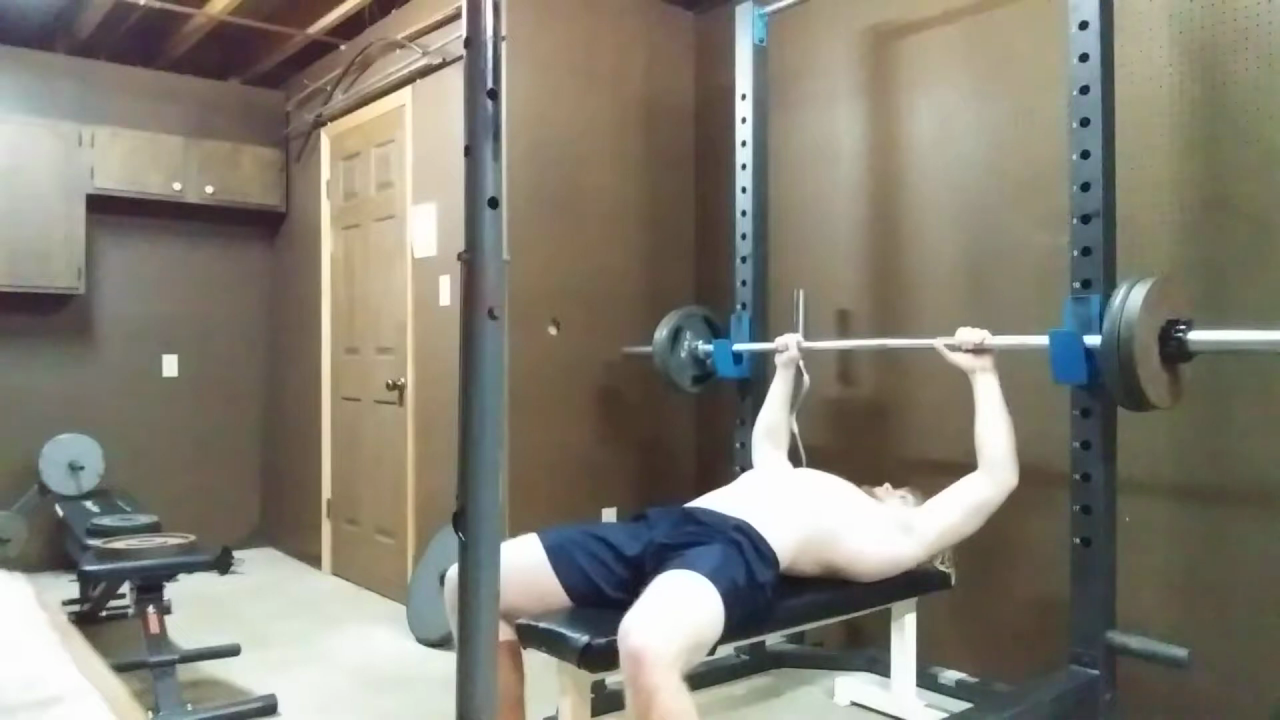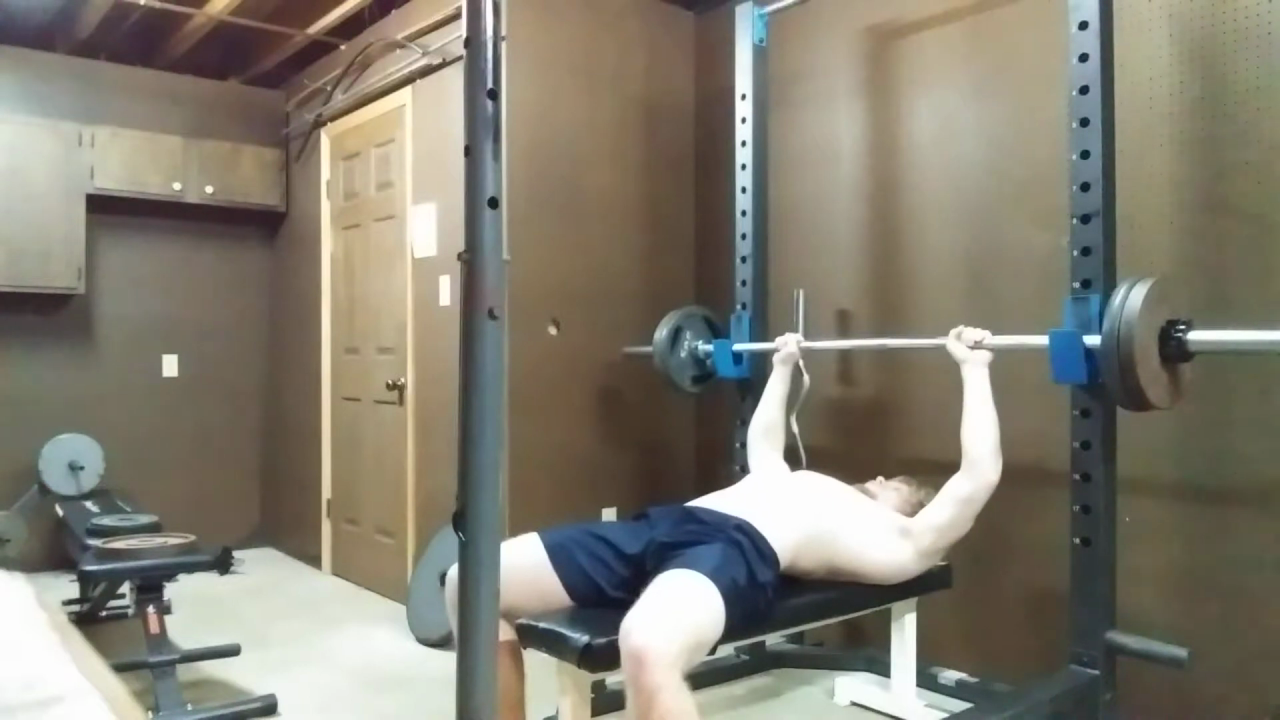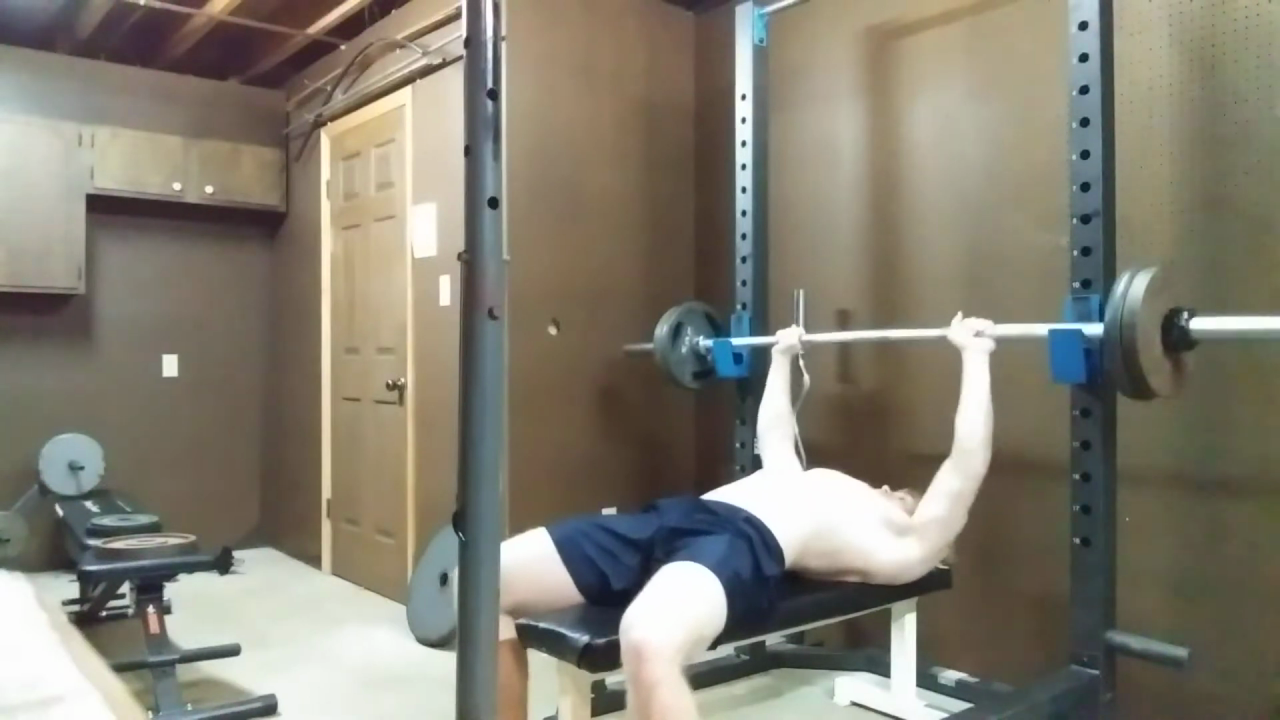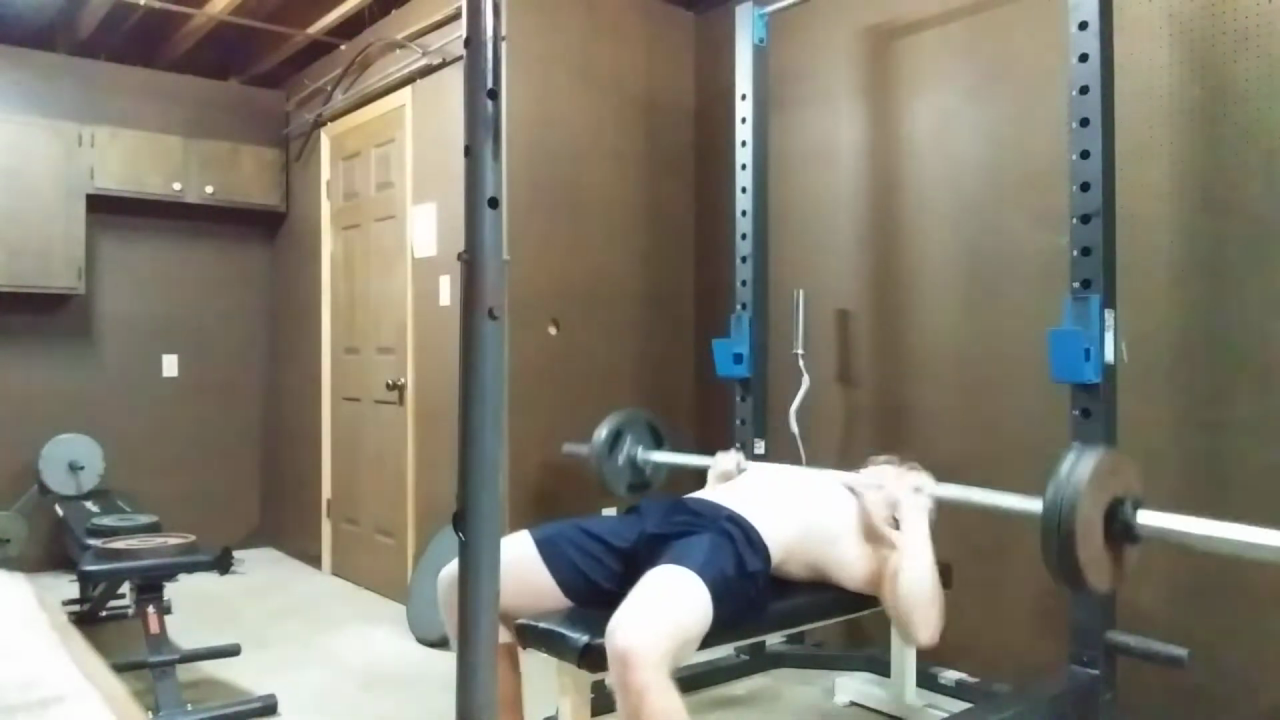
dt=1s
person 1, frame 1
left shoulder: (900, 535)
right shoulder: (811, 497)
left elbow: (997, 477)
right elbow: (767, 447)
left wrist: (981, 374)
right wrist: (786, 369)
left hip: (741, 550)
right hip: (667, 527)
left knee: (645, 648)
person 1, frame 2
left shoulder: (902, 542)
right shoulder: (807, 496)
left elbow: (980, 475)
right elbow: (763, 446)
left wrist: (973, 369)
right wrist: (782, 367)
right hip: (670, 525)
left knee: (647, 648)
person 1, frame 3
left shoulder: (906, 548)
right shoulder: (817, 498)
left elbow: (964, 467)
right elbow: (774, 440)
left wrist: (974, 357)
right wrist: (781, 358)
left knee: (647, 642)
person 1, frame 4
left shoulder: (880, 557)
right shoulder: (820, 502)
left elbow: (922, 628)
left wrist: (914, 510)
right wrist: (717, 478)
left knee: (635, 647)
right knee: (464, 582)
